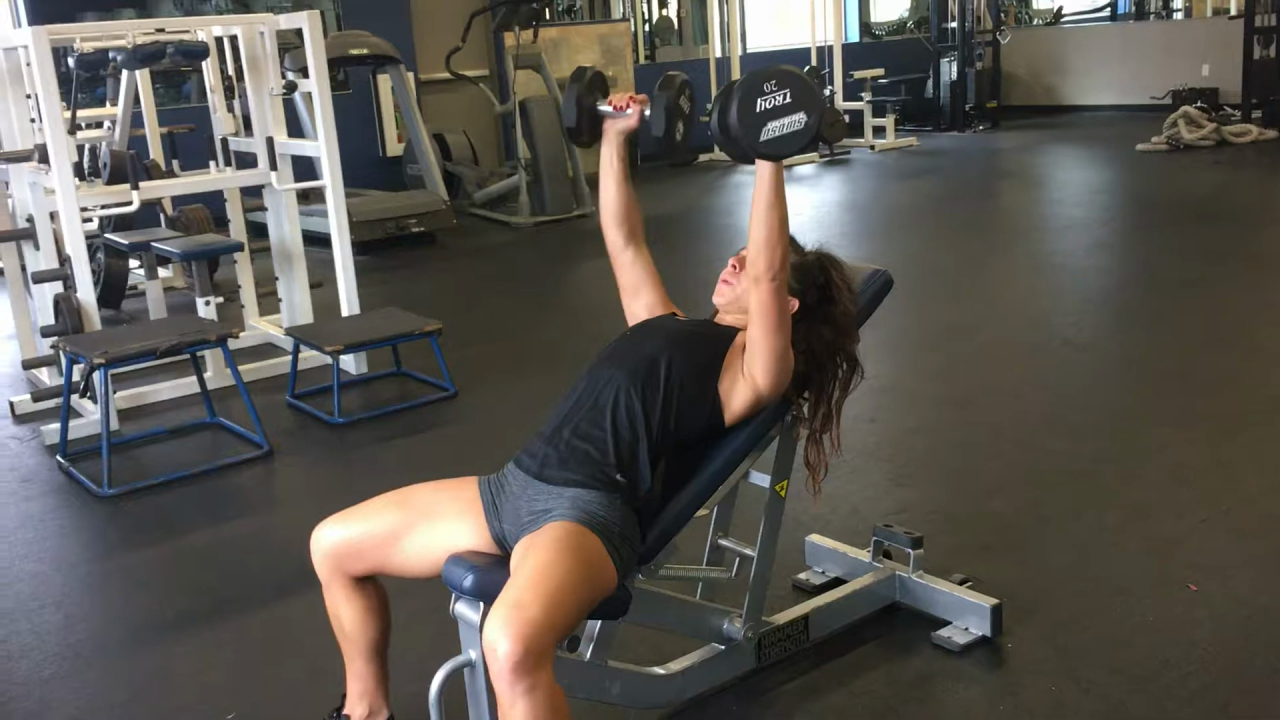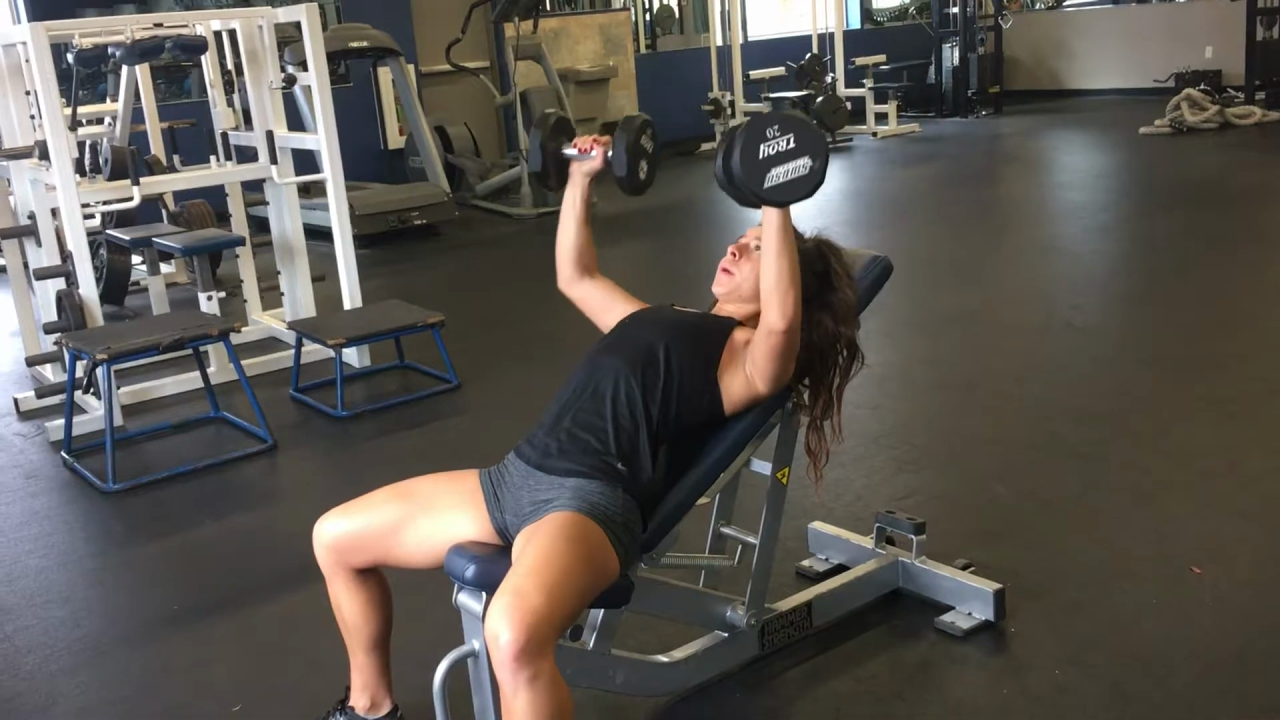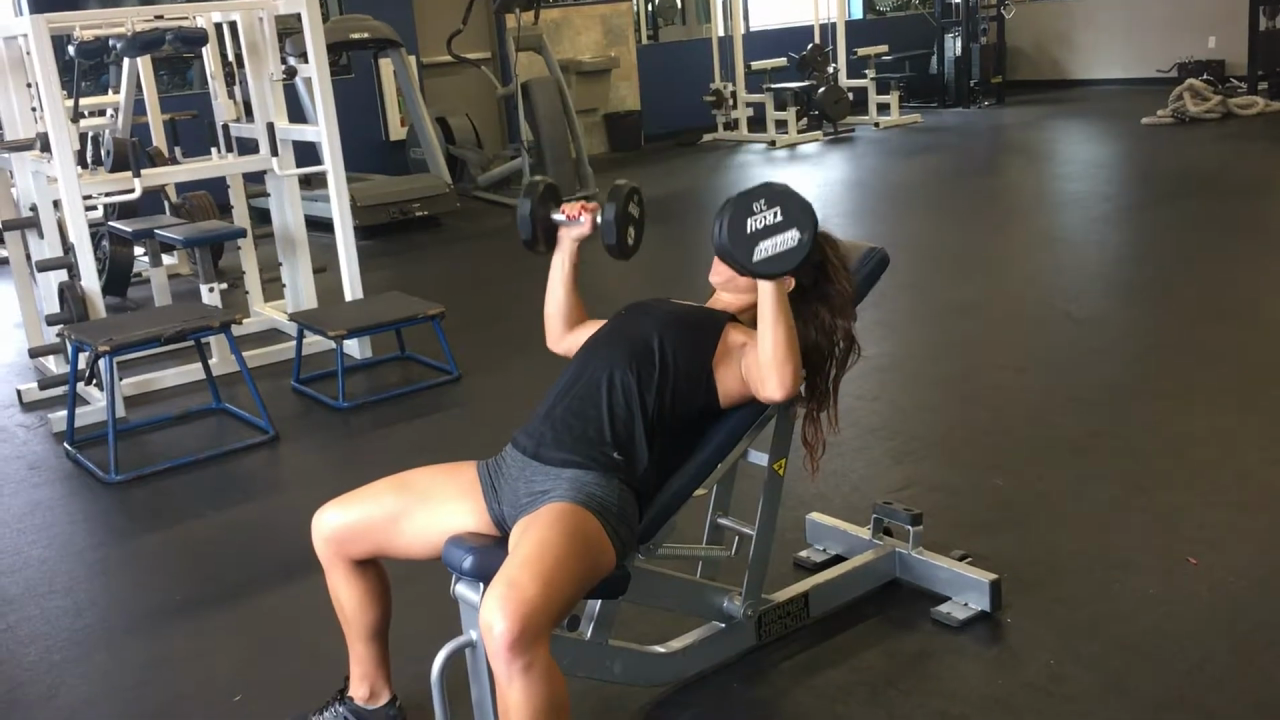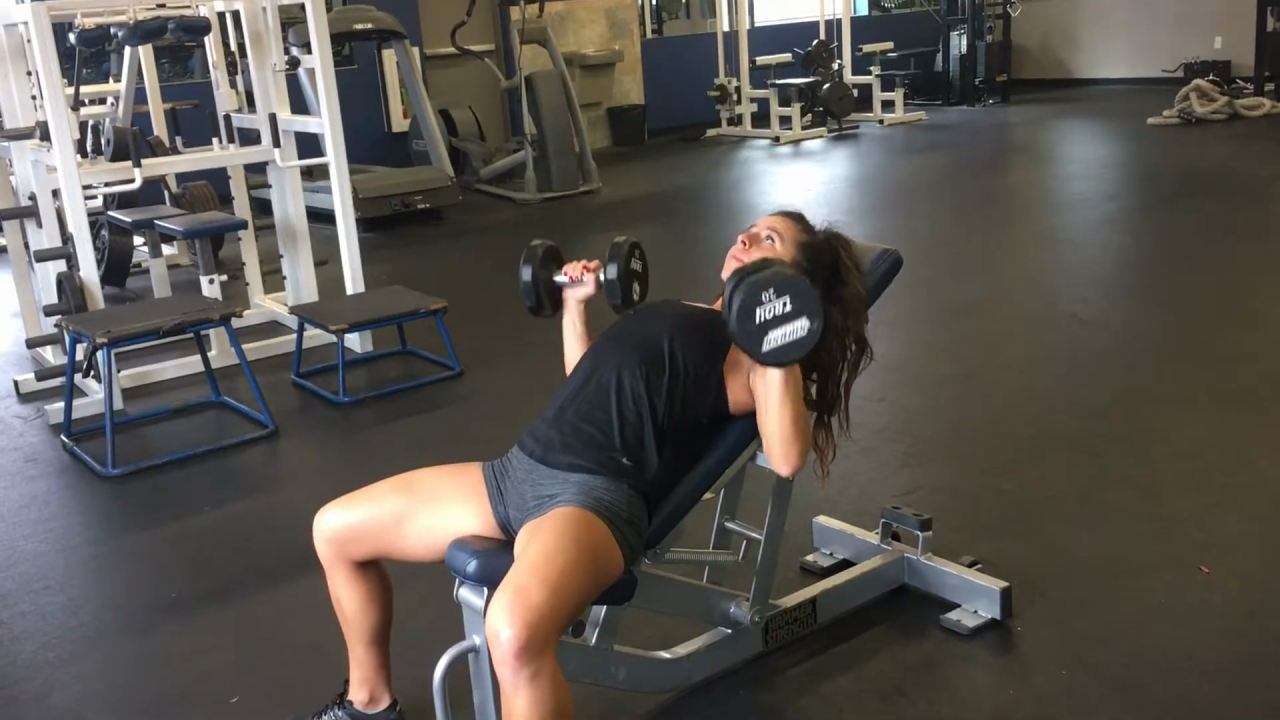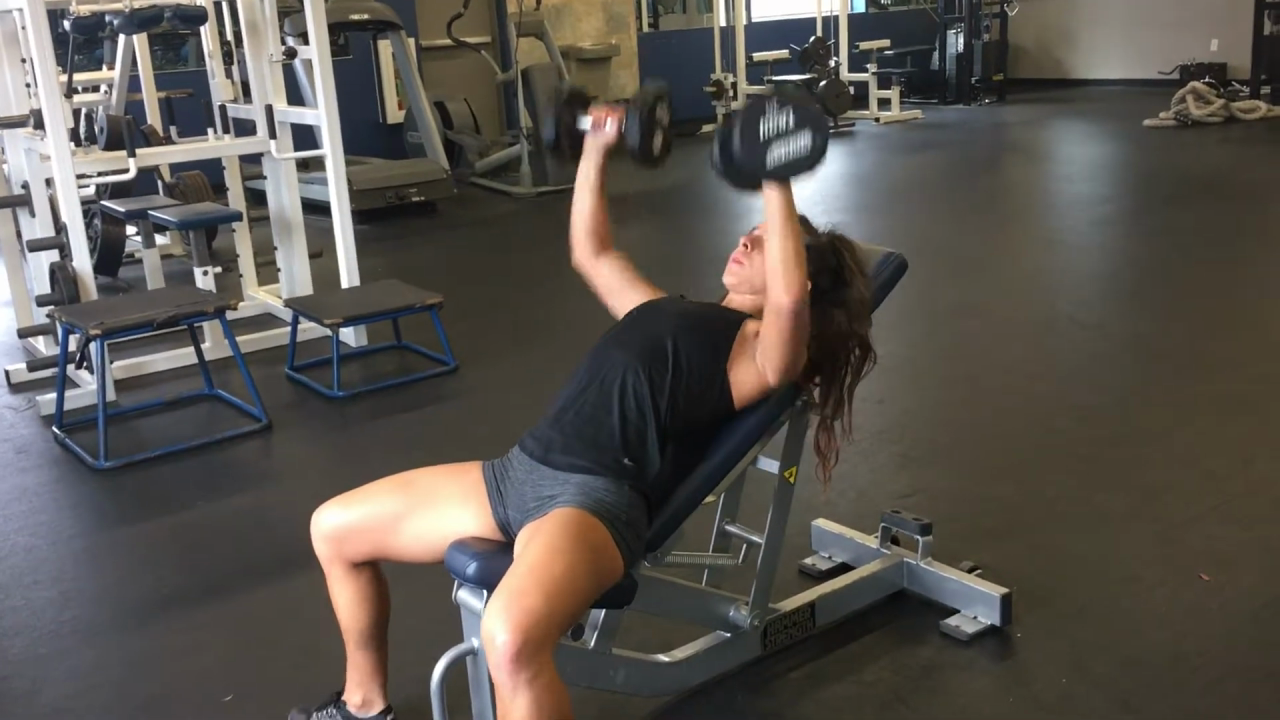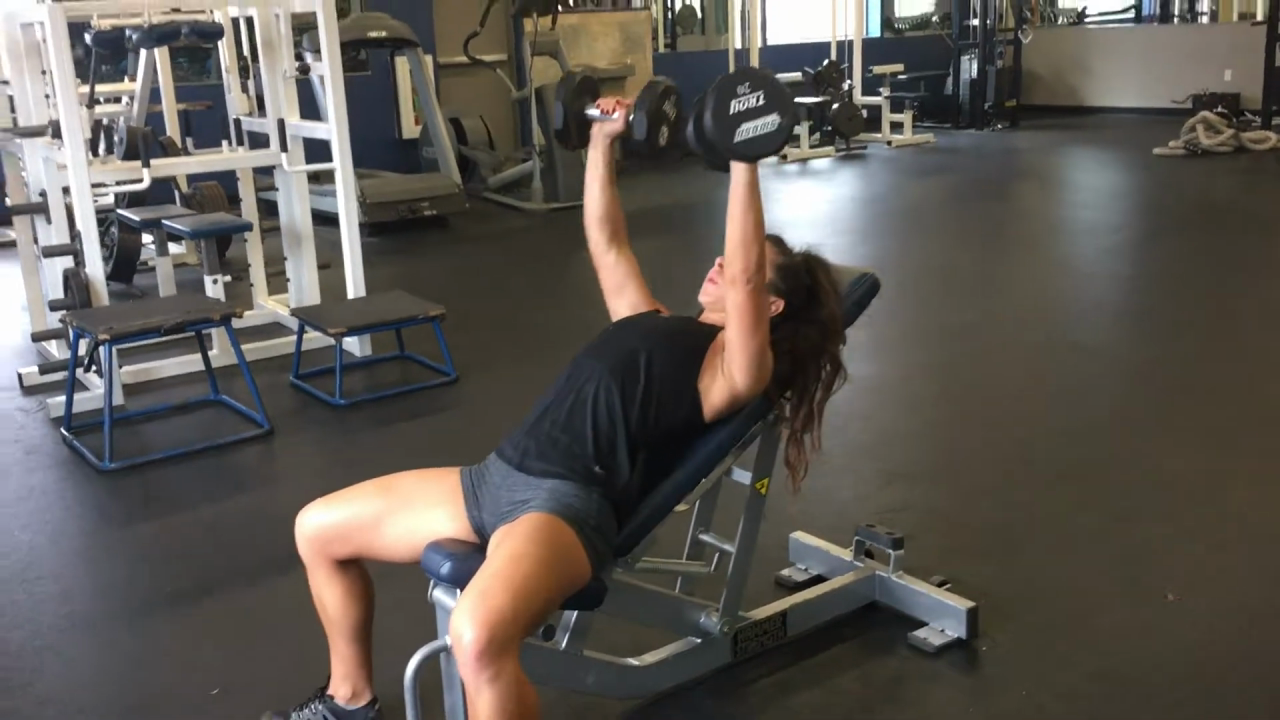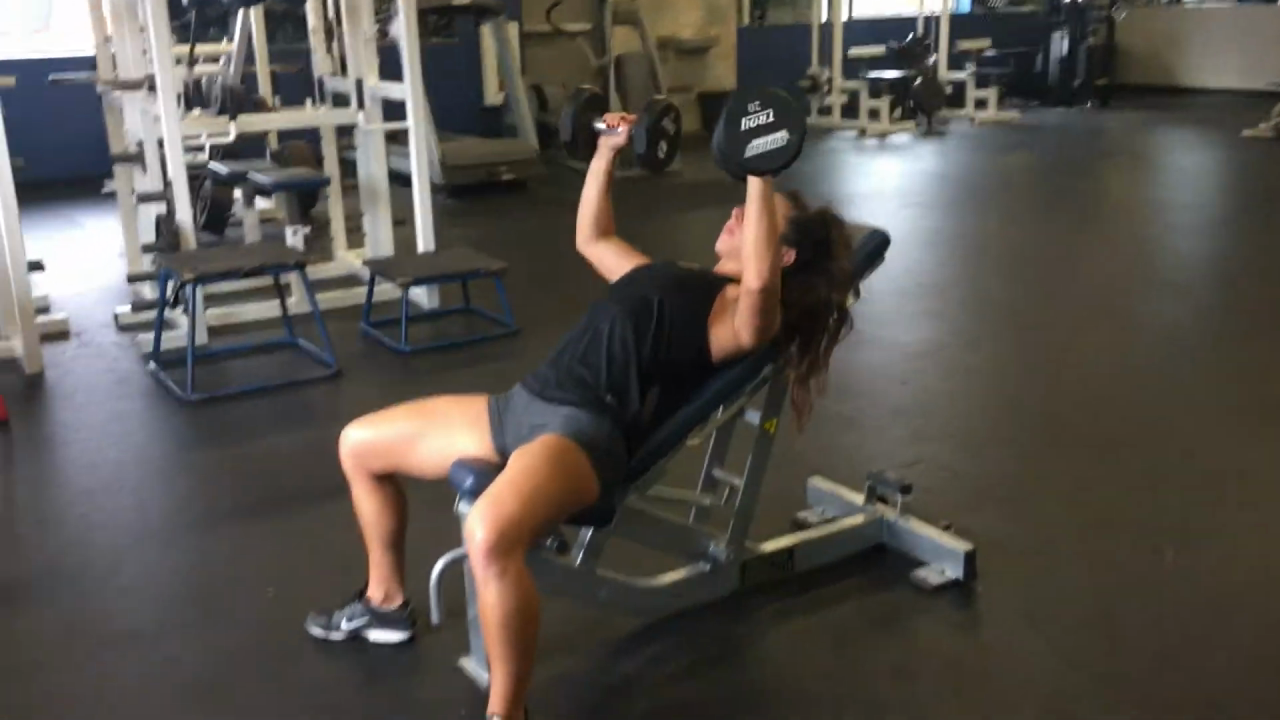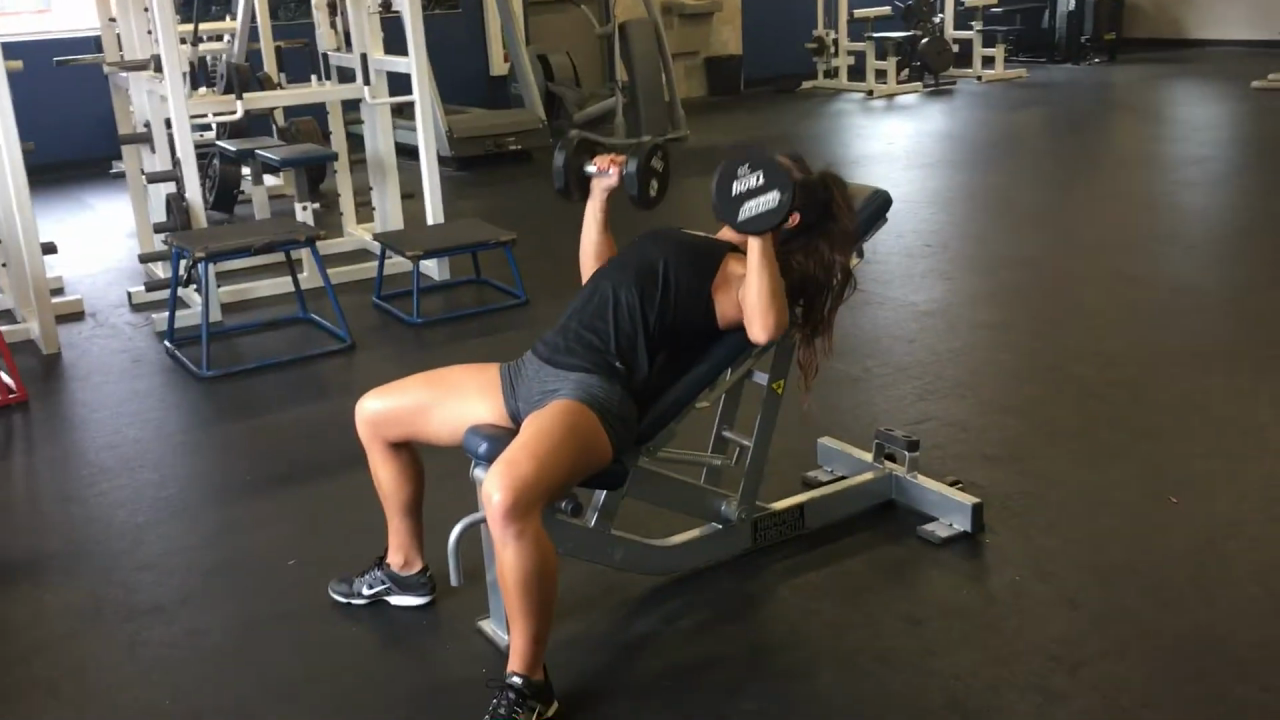
dt=0.5s
person 1, frame 1
left shoulder: (759, 366)
right shoulder: (666, 325)
left elbow: (769, 276)
right elbow: (623, 240)
left wrist: (769, 157)
right wrist: (614, 137)
left hip: (591, 509)
right hip: (516, 483)
left knee: (513, 647)
right knee: (332, 545)
person 1, frame 2
left shoulder: (756, 356)
right shoulder: (661, 319)
left elbow: (782, 317)
right elbow: (575, 276)
left wrist: (775, 204)
right wrist: (581, 178)
left hip: (595, 498)
right hip: (517, 474)
left knee: (514, 634)
right knee: (335, 537)
person 1, frame 3
left shoulder: (746, 343)
right shoulder: (668, 313)
left elbow: (780, 386)
right elbow: (561, 335)
left wrist: (770, 269)
right wrist: (568, 244)
left hip: (591, 488)
right hip: (514, 466)
left knee: (508, 626)
right knee: (334, 529)
person 1, frame 4
right shoulder: (678, 315)
left elbow: (786, 456)
right wrist: (574, 303)
left hip: (599, 491)
right hip: (521, 467)
left knee: (515, 632)
right knee: (336, 530)
person 1, frame 5
left shoulder: (767, 348)
right shoulder: (673, 308)
left elbow: (790, 295)
right elbow: (590, 253)
left wrist: (776, 179)
right wrist: (594, 155)
left hip: (600, 497)
right hip: (522, 469)
left knee: (511, 637)
right knee: (334, 529)
person 1, frame 6
left shoulder: (740, 365)
right shoulder: (654, 322)
left elbow: (744, 277)
right elbow: (606, 242)
left wrist: (744, 161)
right wrist: (602, 141)
left hip: (570, 502)
right hip: (499, 475)
left knee: (479, 636)
right knee: (318, 529)
person 1, frame 7
left shoulder: (747, 313)
right shoulder: (677, 278)
left elbow: (760, 282)
right elbow: (593, 239)
left wrist: (761, 174)
right wrist: (606, 151)
left hip: (585, 426)
right hip: (523, 402)
left knee: (490, 534)
right knee: (359, 445)
right ankle: (386, 602)
person 1, frame 8
left shoulder: (748, 271)
right shoulder: (691, 245)
left elbow: (764, 328)
right elbow: (595, 272)
left wrist: (758, 225)
right wrist: (600, 192)
left hip: (597, 390)
right hip: (536, 367)
left knee: (507, 497)
right knee: (375, 414)
right ankle: (405, 567)
